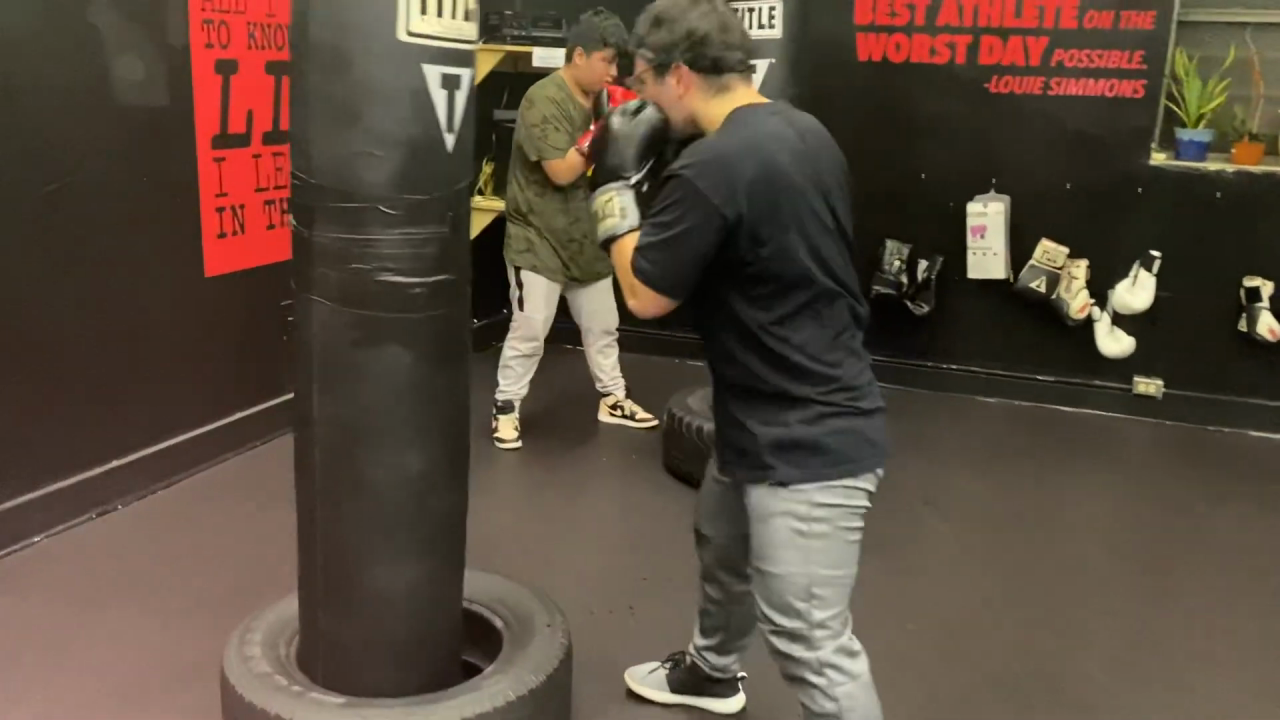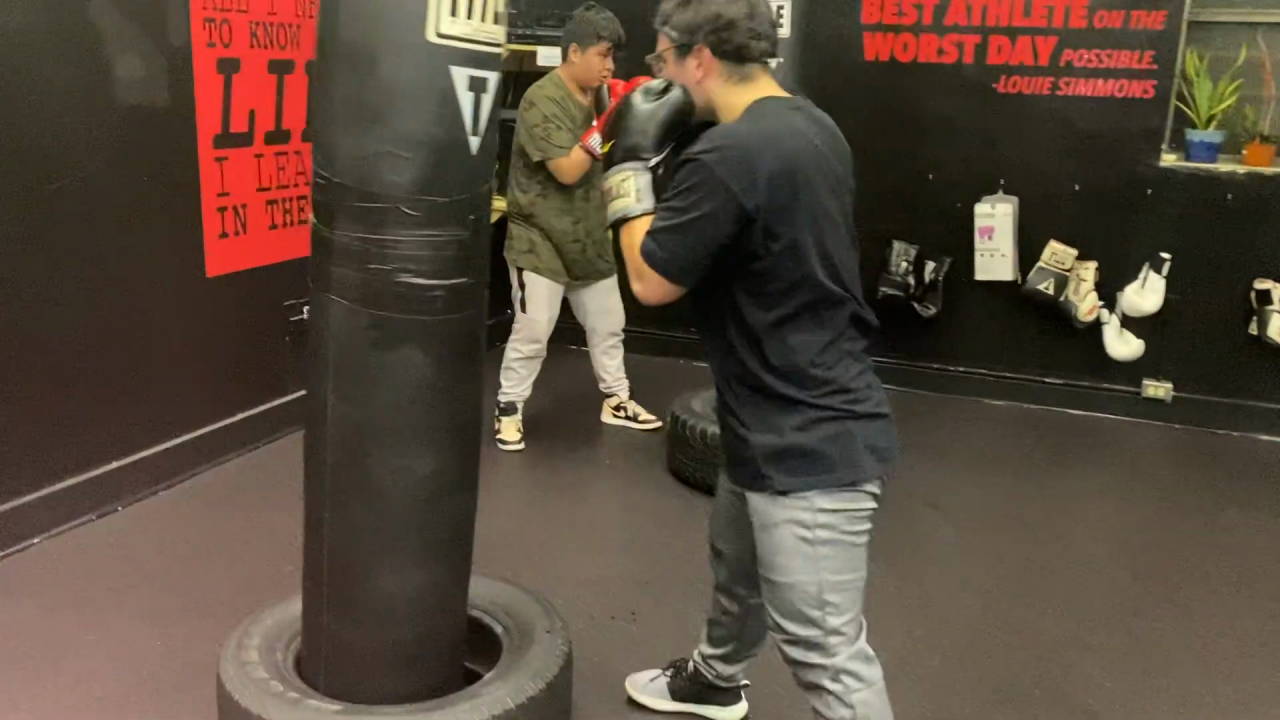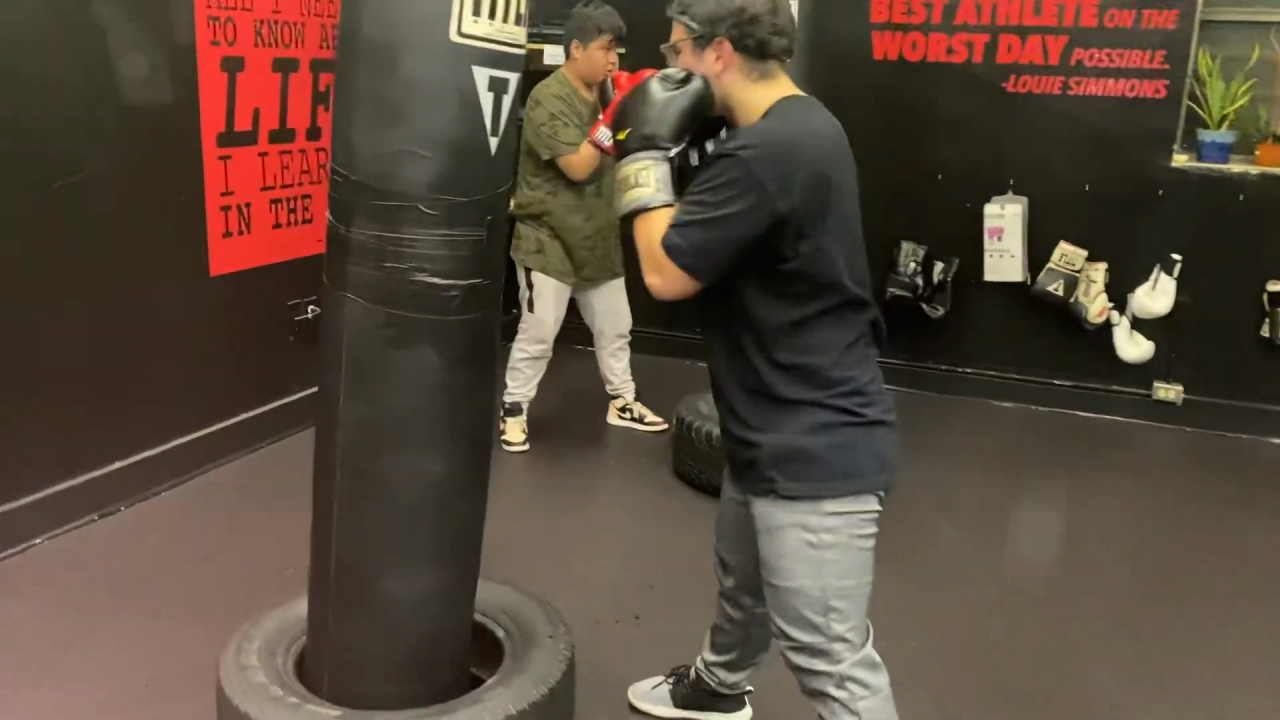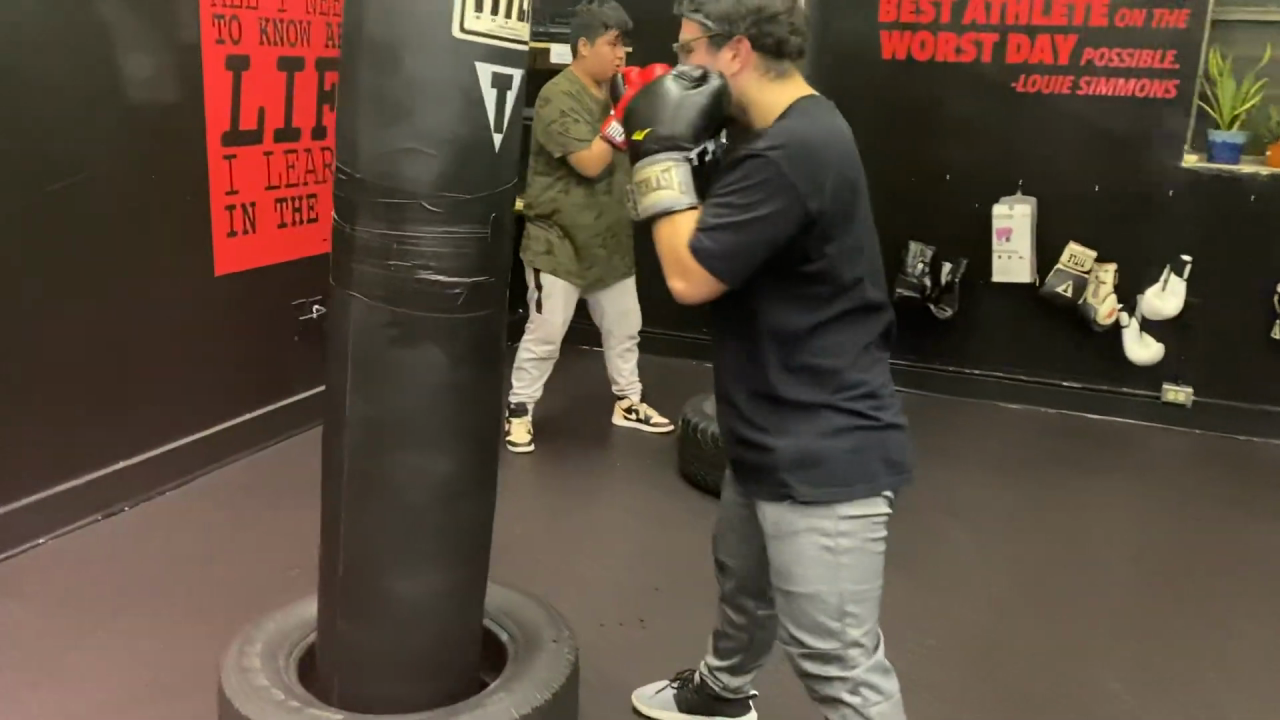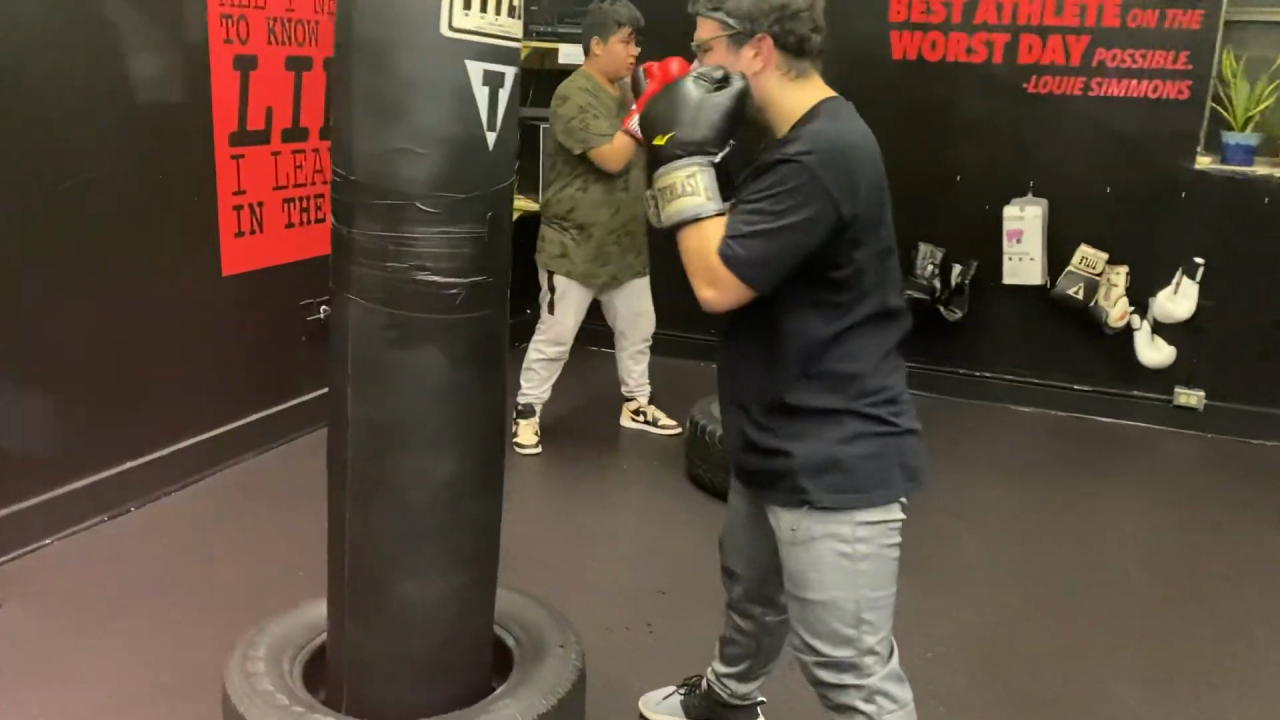
dt=0.1s
person 1, frame 1
left shoulder: (712, 167)
right shoulder: (801, 132)
left elbow: (645, 295)
left wrist: (617, 180)
right wrist: (658, 201)
left hip: (809, 439)
right hip: (771, 420)
left knee: (808, 640)
right knee: (721, 540)
person 1, frame 2
left shoulder: (734, 155)
right shoulder: (807, 126)
left elbow: (650, 280)
left wrist: (632, 161)
right wrist: (654, 156)
left hip: (809, 443)
right hip: (776, 427)
left knee: (821, 647)
right knee: (738, 564)
person 1, frame 3
left shoulder: (762, 154)
right shoulder: (809, 126)
left elbow: (666, 274)
left wrist: (646, 150)
right wrist: (663, 150)
left hip: (814, 447)
right hip: (780, 430)
left knee: (826, 654)
right knee: (743, 571)
person 1, frame 4
left shoulder: (793, 153)
right shoulder: (802, 133)
left elbow: (689, 277)
right elbow: (723, 240)
left wrist: (663, 152)
right wrist: (667, 148)
left hip: (821, 455)
right hip: (772, 437)
right knee: (743, 575)
person 1, frame 5
left shoulder: (822, 156)
right shoulder: (817, 135)
left elbow: (716, 283)
right elbow: (741, 250)
left wrist: (684, 157)
right wrist: (687, 154)
left hip: (836, 461)
right hip: (782, 441)
right knee: (751, 580)
person 2, frame 1
left shoulder: (600, 98)
right shoulder: (543, 100)
right elbow: (562, 172)
left hip: (586, 238)
right hip: (538, 240)
left knee: (602, 325)
right knee: (529, 332)
left ankle: (612, 398)
right ankle: (505, 408)
person 2, frame 2
left shoulder: (599, 95)
right shoulder: (542, 100)
right elbow: (568, 170)
left hip: (590, 240)
right hip: (540, 242)
left knee: (607, 325)
right knee: (531, 334)
left ankle: (616, 399)
right ankle: (508, 410)
person 2, frame 3
left shoulder: (604, 91)
right shoulder: (548, 99)
right elbow: (577, 167)
left hip: (599, 240)
right hip: (548, 242)
left knee: (615, 327)
right knee: (537, 334)
left ankle: (621, 401)
right ankle: (513, 411)
person 2, frame 4
left shoulder: (613, 90)
right shoulder: (557, 97)
left elbow: (634, 147)
right elbow: (591, 163)
right wrist: (626, 110)
left hip: (609, 240)
right hip: (559, 242)
left knee: (624, 326)
right knee: (544, 335)
left ankle: (628, 402)
right ankle: (519, 411)
person 2, frame 5
left shoulder: (627, 89)
right shoulder: (573, 95)
right elbow: (612, 159)
right wrist: (645, 106)
left hip: (624, 240)
right hip: (574, 242)
left knee: (637, 327)
right knee: (555, 336)
left ankle: (636, 403)
right ankle: (526, 412)
